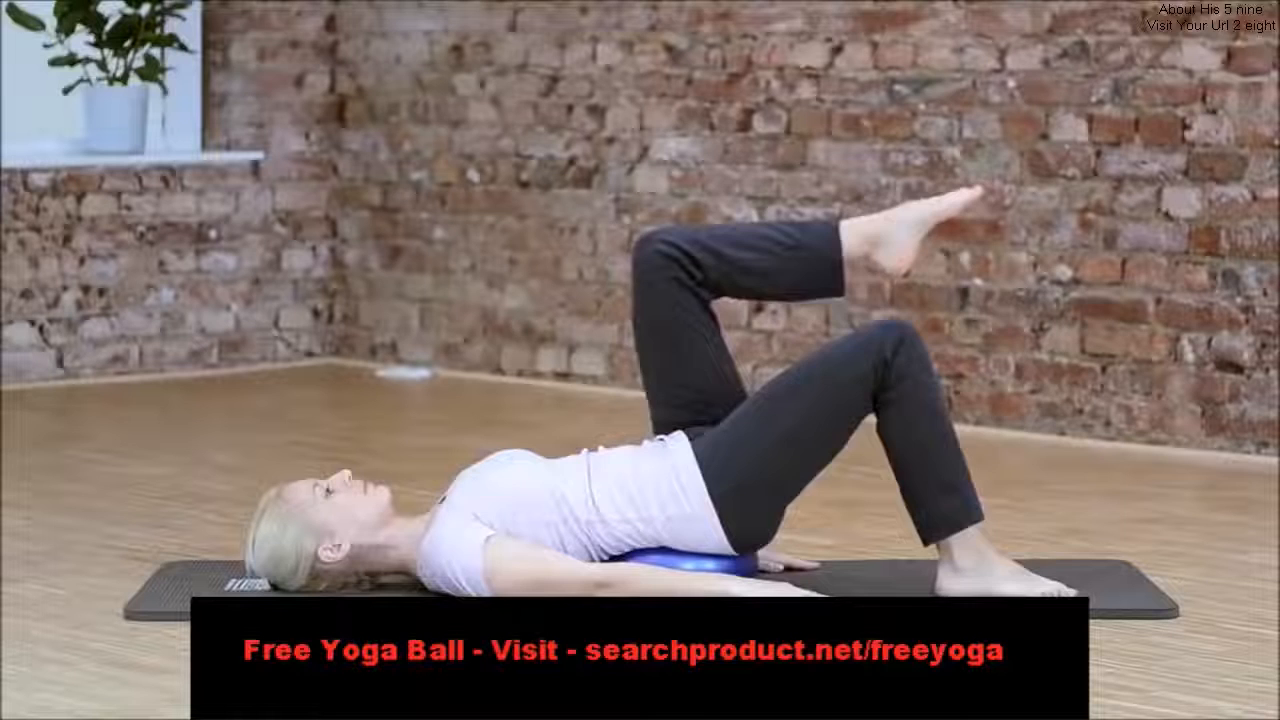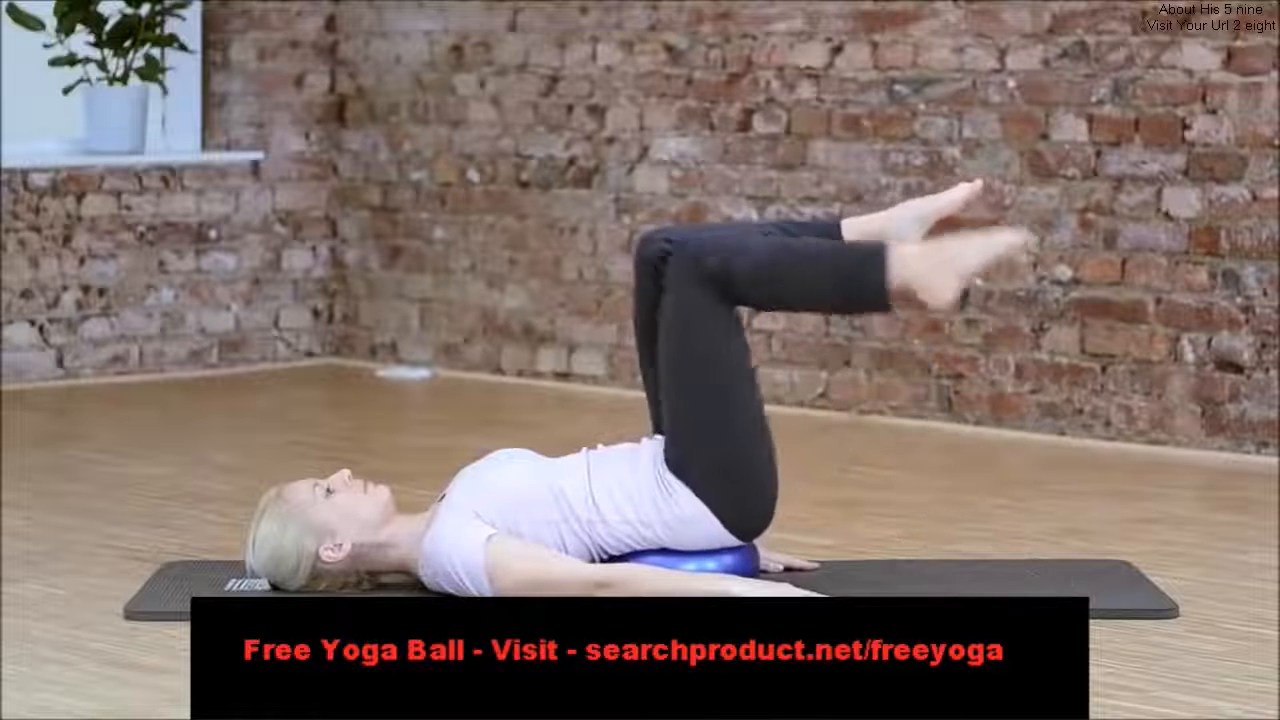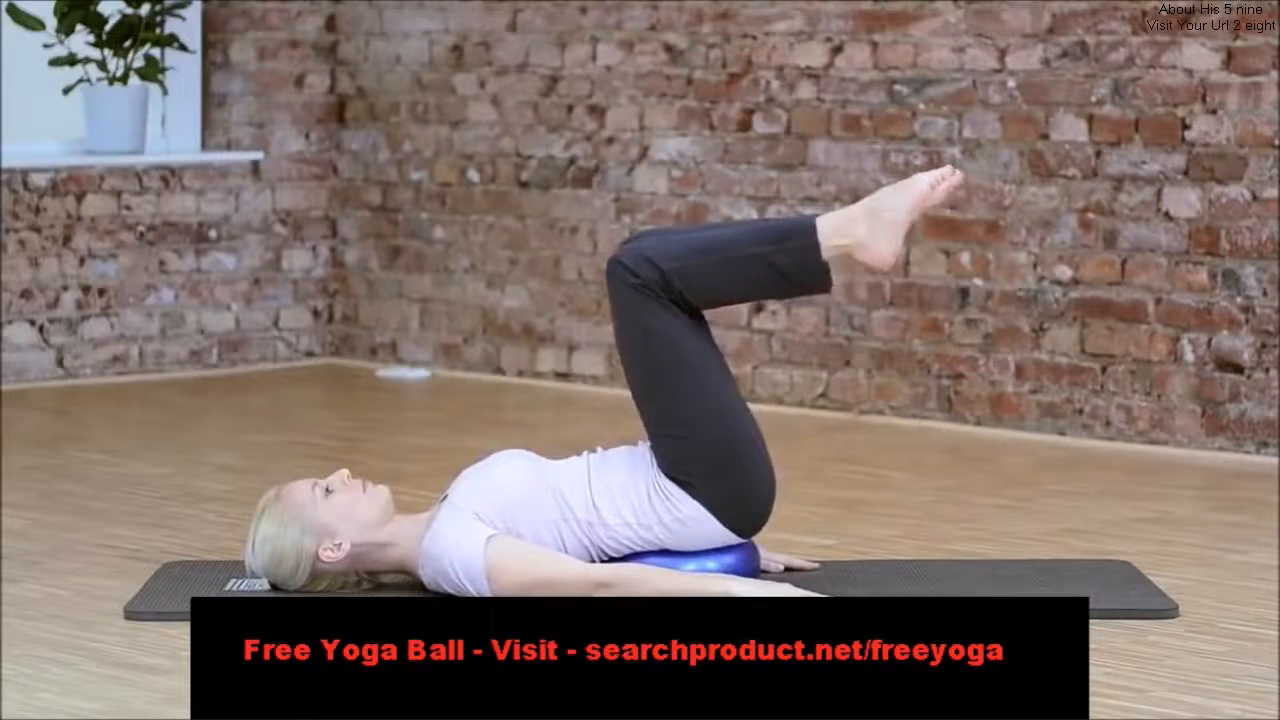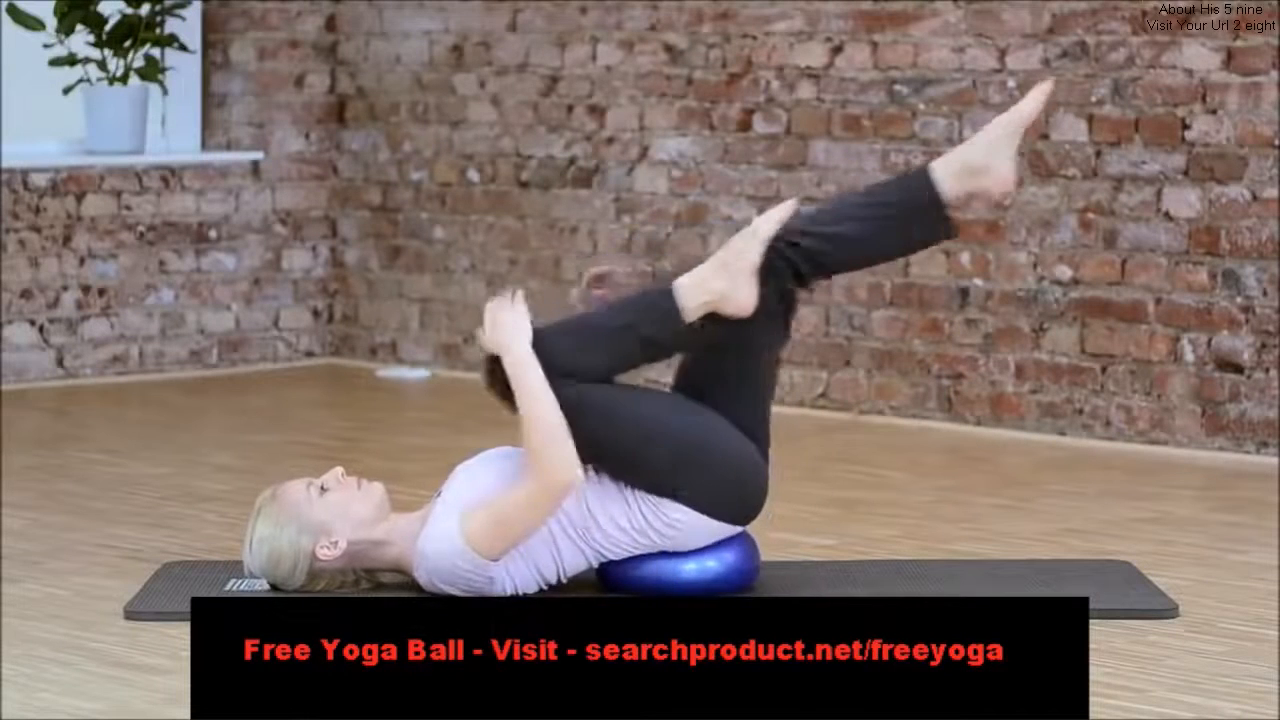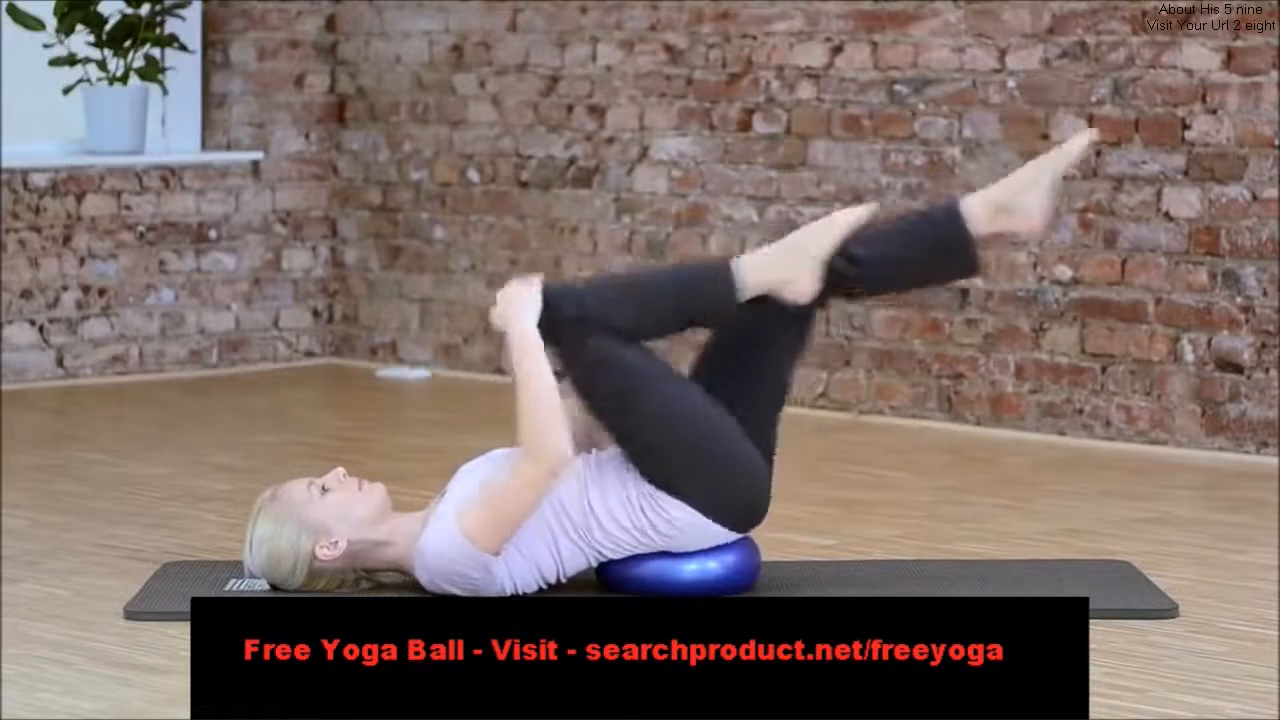
dt=1s
person 1, frame 1
left shoulder: (452, 515)
right shoulder: (448, 555)
right elbow: (598, 581)
right wrist: (747, 592)
left hip: (688, 461)
right hip: (717, 489)
left knee: (663, 255)
right knee: (888, 349)
left ankle: (869, 239)
right ankle: (965, 559)
person 1, frame 2
left shoulder: (453, 513)
right shoulder: (448, 551)
right elbow: (598, 583)
right wrist: (745, 591)
left hip: (686, 486)
right hip: (710, 495)
left knee: (666, 255)
right knee: (693, 263)
left ankle: (882, 239)
right ankle: (909, 269)
person 1, frame 3
left shoulder: (449, 519)
right shoulder: (447, 554)
right elbow: (598, 583)
right wrist: (743, 590)
left hip: (697, 497)
right hip: (712, 494)
left knee: (648, 260)
right knee: (638, 273)
left ankle: (847, 235)
right ankle: (847, 231)
person 1, frame 4
left shoulder: (439, 521)
right shoulder: (449, 553)
right elbow: (558, 476)
left wrist: (560, 346)
right wrist: (516, 349)
left hip: (697, 468)
right hip: (712, 485)
left knee: (781, 251)
right knee: (522, 353)
left ankle: (959, 175)
right ankle: (704, 293)
person 1, frame 5
left shoulder: (453, 518)
right shoulder: (446, 557)
right elbow: (551, 458)
left wrist: (571, 350)
right wrist: (522, 330)
left hip: (699, 483)
right hip: (712, 495)
right knee: (547, 308)
left ankle: (975, 218)
right ankle: (762, 271)
